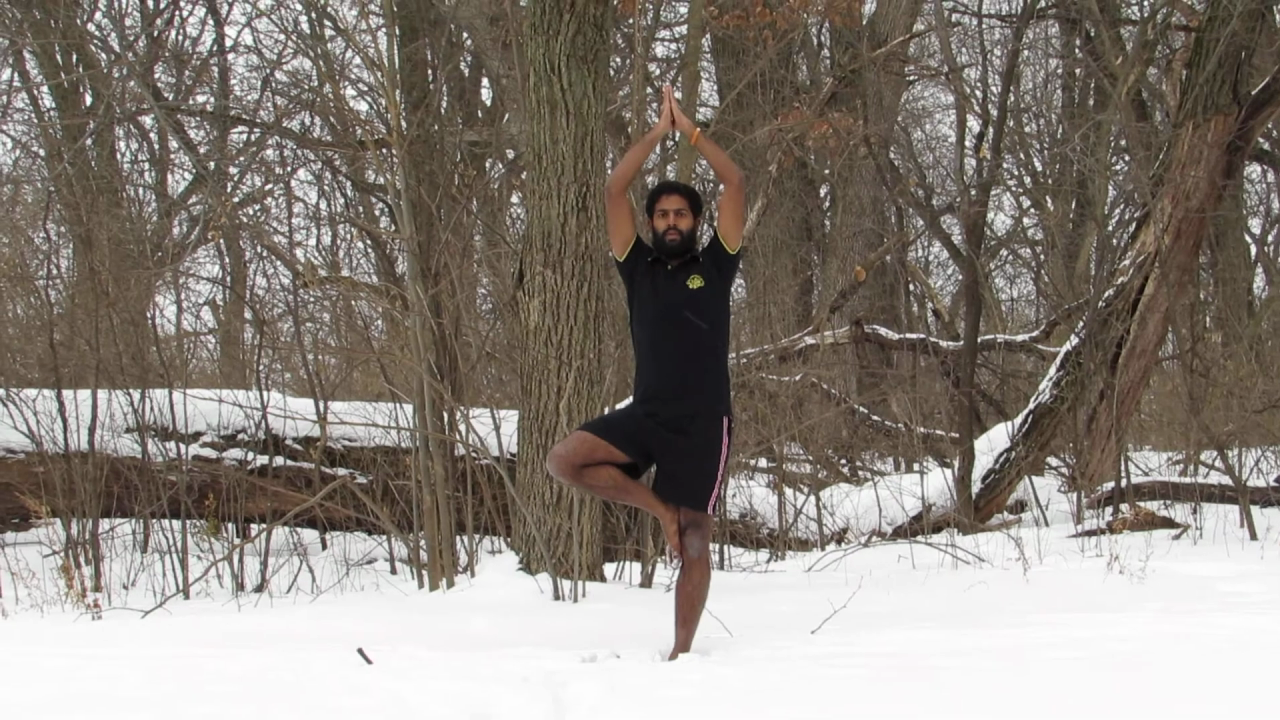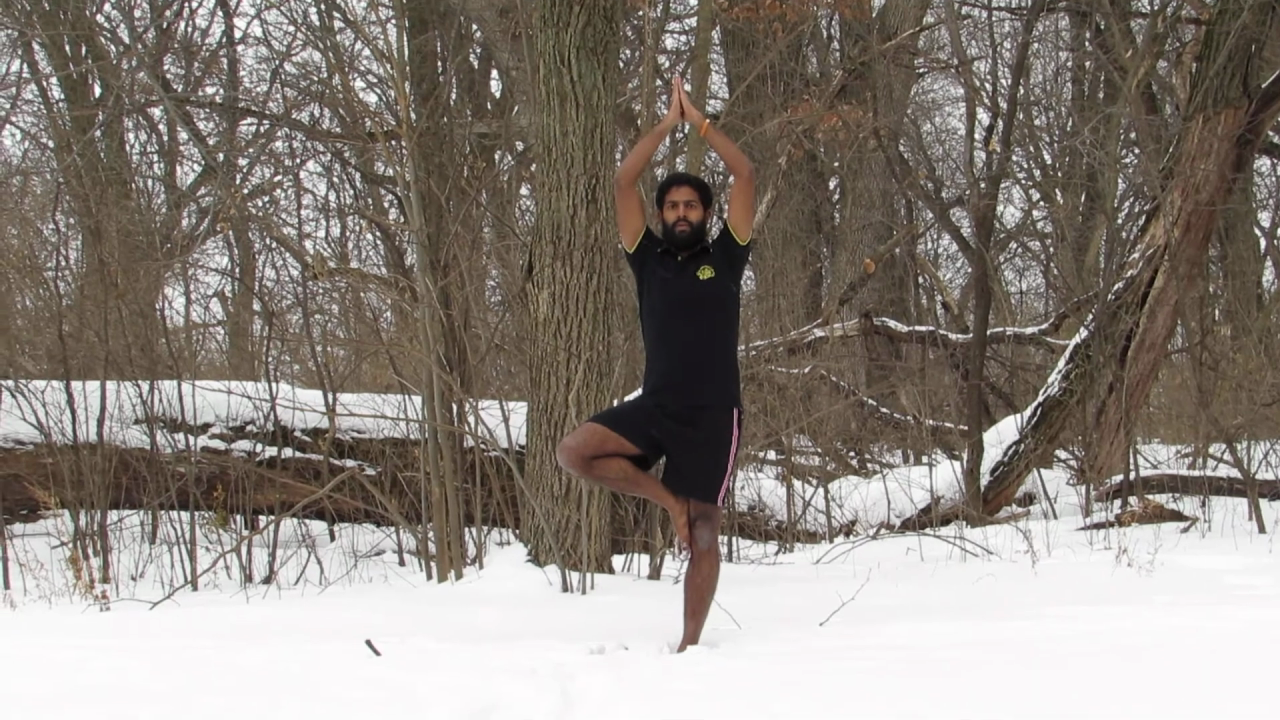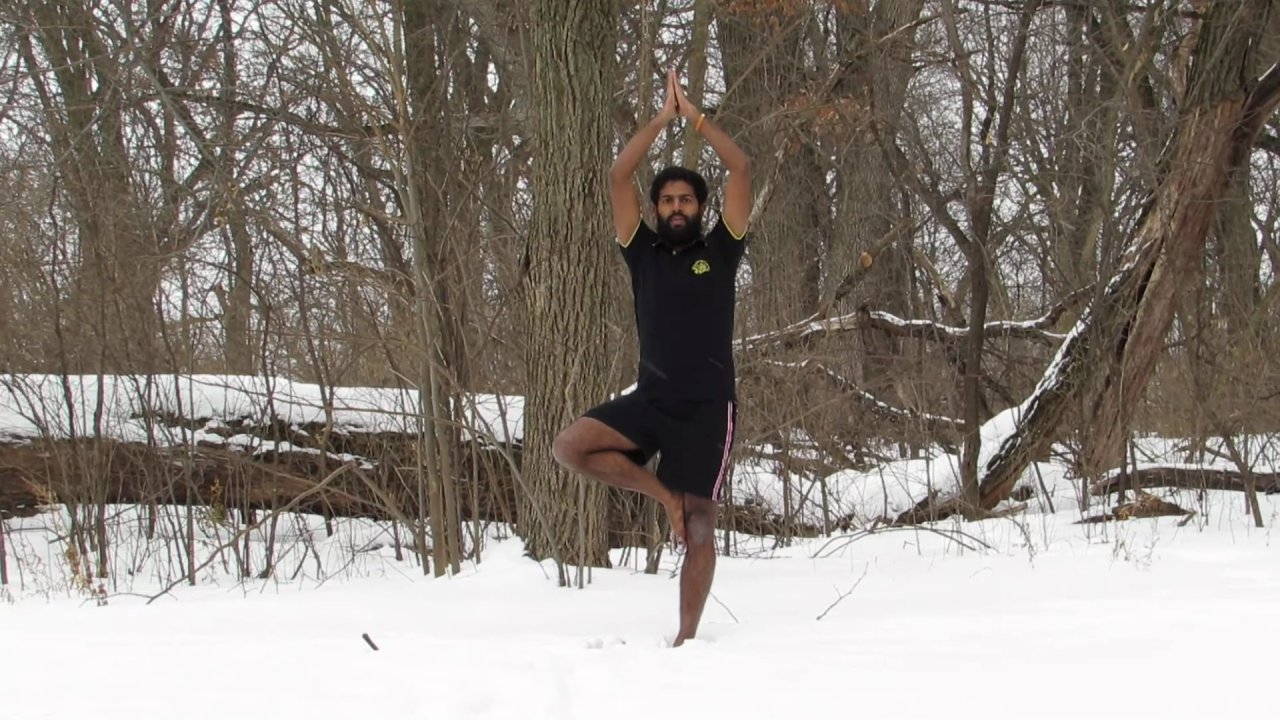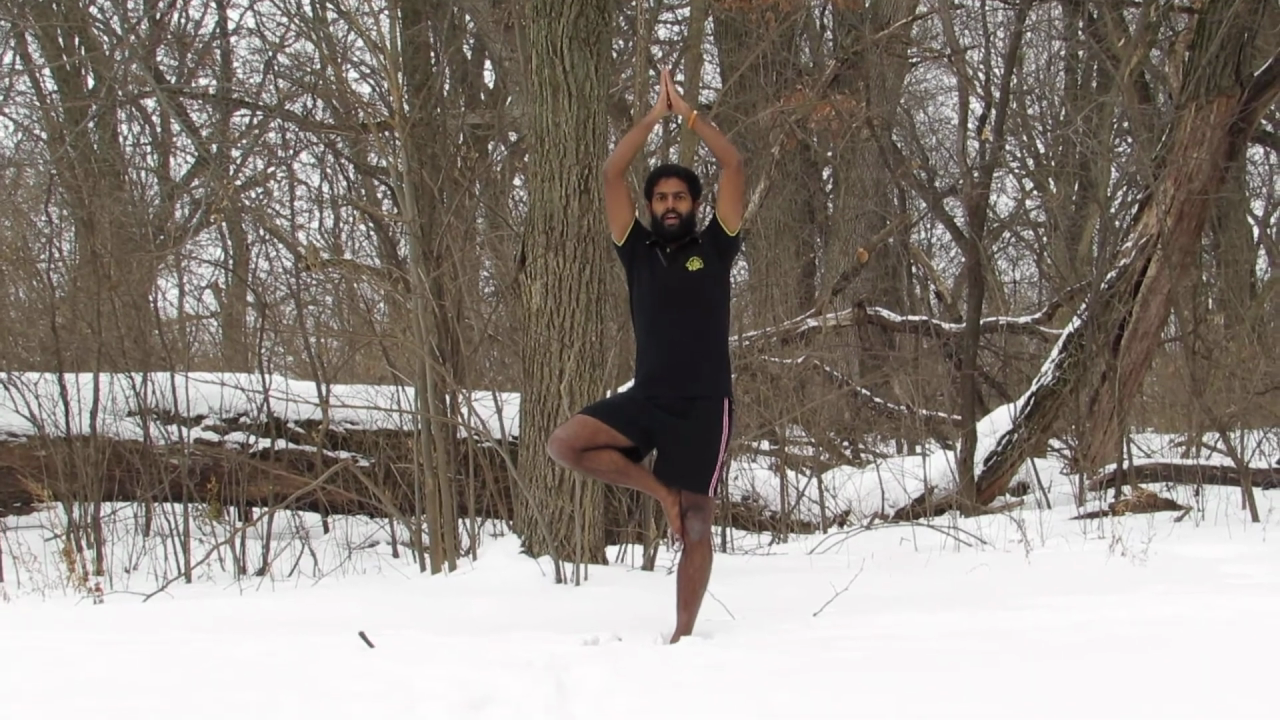
dt=0.4s
person 1, frame 1
left shoulder: (715, 267)
right shoulder: (638, 268)
left elbow: (735, 184)
right elbow: (614, 191)
left wrist: (689, 129)
right wrist: (656, 131)
left hip: (703, 421)
right hip: (645, 414)
left knee: (695, 542)
right knee: (563, 460)
left ankle: (682, 651)
right ankle: (660, 509)
person 1, frame 2
left shoulder: (724, 257)
right shoulder: (649, 259)
left elbow: (745, 175)
right elbow: (623, 182)
left wrist: (700, 121)
right wrist: (667, 122)
left hip: (713, 412)
right hip: (654, 405)
left knee: (704, 534)
right knee: (573, 451)
left ankle: (690, 644)
right ankle: (669, 500)
person 1, frame 3
left shoulder: (720, 252)
right shoulder: (643, 253)
left elbow: (741, 171)
right elbow: (618, 176)
left wrist: (694, 115)
right wrist: (661, 117)
left hip: (708, 407)
right hip: (649, 400)
left knee: (699, 528)
right knee: (568, 446)
left ankle: (687, 638)
right ankle: (664, 495)
person 1, frame 4
left shoulder: (714, 249)
right shoulder: (638, 251)
left elbow: (734, 166)
right elbow: (611, 174)
left wrist: (687, 112)
right wrist: (654, 114)
left hip: (704, 403)
right hip: (646, 397)
left knee: (696, 524)
right knee: (564, 443)
left ankle: (684, 634)
right ankle: (660, 492)
